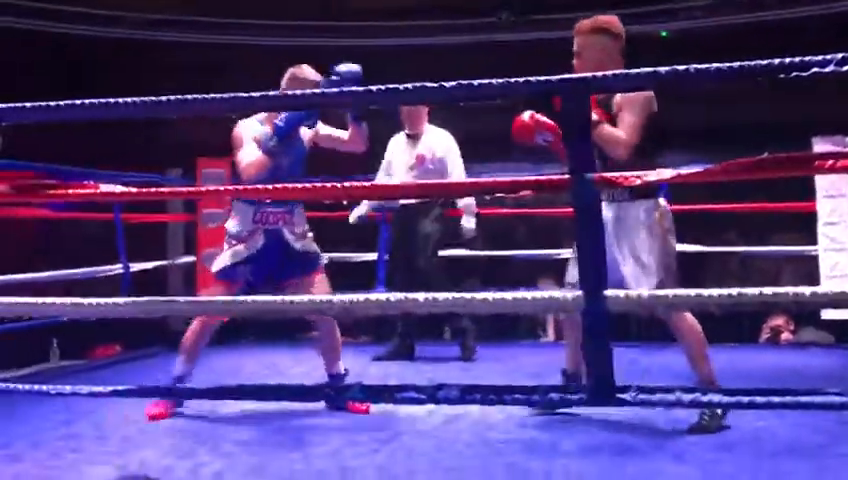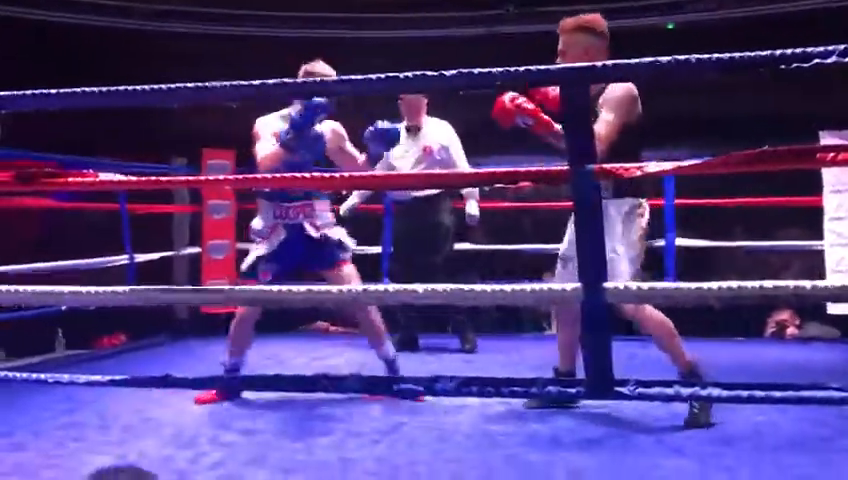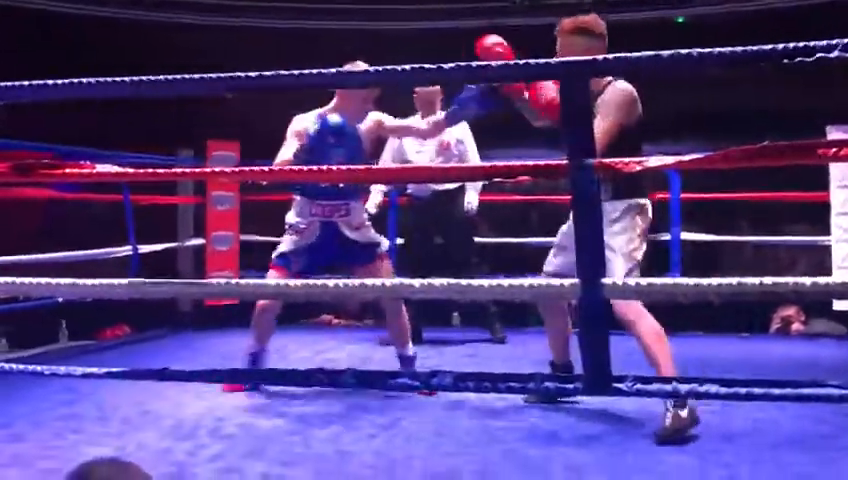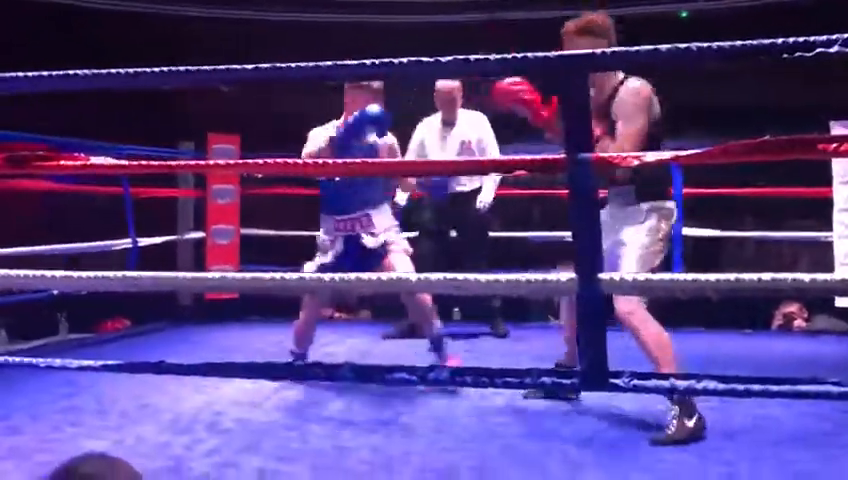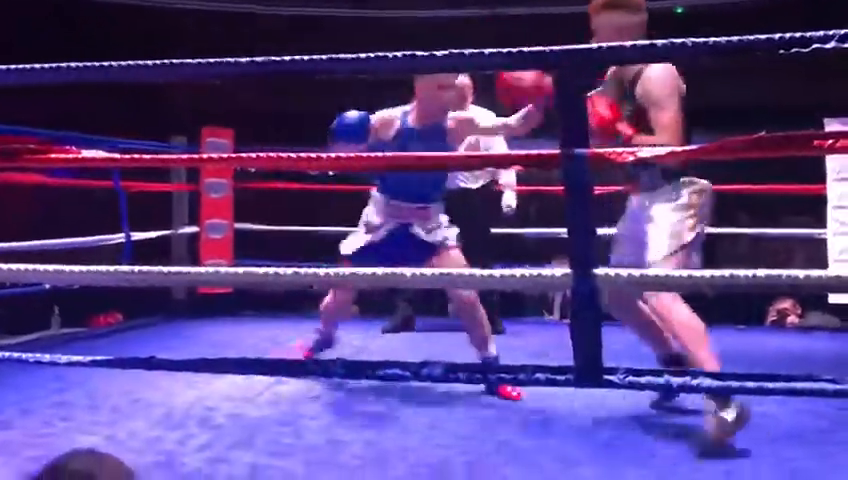
dt=0.2s
person 1, frame 1
left shoulder: (635, 92)
right shoulder: (598, 98)
left elbow: (620, 149)
left wrist: (587, 115)
right wrist: (554, 137)
left hip: (639, 211)
right hip: (606, 211)
left knee: (666, 306)
right ankle: (572, 382)
person 1, frame 2
left shoulder: (620, 91)
right shoulder: (585, 94)
left elbow: (597, 147)
left wrist: (563, 109)
right wrist: (536, 120)
left hip: (620, 209)
left knee: (629, 303)
right knee: (564, 297)
left ankle: (693, 378)
right ankle: (565, 382)
person 1, frame 3
left shoulder: (619, 93)
left elbow: (591, 150)
right elbow: (539, 113)
left wrist: (562, 110)
right wrist: (510, 76)
left hip: (622, 211)
left knee: (623, 302)
left ankle: (680, 401)
right ankle: (561, 374)
person 1, frame 4
left shoulder: (633, 93)
right shoulder: (591, 94)
left elbow: (623, 163)
right elbow: (567, 139)
left wrist: (588, 130)
right wrist: (532, 110)
left hip: (644, 211)
right hip: (616, 210)
left knee: (627, 306)
right knee: (574, 291)
left ankle: (686, 411)
right ankle: (568, 373)
person 1, frame 5
left shoulder: (656, 76)
right shoulder: (617, 76)
left elbow: (671, 147)
right elbow: (593, 116)
left wrist: (618, 130)
left hip: (674, 195)
right hip: (646, 198)
left knee: (660, 297)
right knee: (618, 295)
left ankle: (726, 406)
right ankle: (676, 365)
person 2, frame 1
left shoulder: (308, 129)
right shoulder: (248, 129)
left elbow: (357, 145)
right elbow: (250, 174)
left wrist: (355, 111)
right wrist: (280, 137)
left hip: (291, 233)
right hip: (249, 235)
left knee: (324, 312)
right knee: (210, 315)
left ankle: (339, 390)
right ankle: (174, 389)
person 2, frame 2
left shoulder: (331, 130)
right shoulder: (268, 125)
left elbow: (359, 172)
right elbow: (265, 166)
left wrist: (375, 150)
right wrist: (295, 132)
left hip: (318, 224)
right hip: (275, 229)
left knee: (358, 299)
right knee: (247, 310)
left ankle: (394, 373)
right ankle: (229, 382)
person 2, frame 3
left shoulder: (371, 123)
right shoulder: (304, 124)
left elbow: (425, 129)
right elbow: (279, 169)
left wrist: (460, 111)
right wrist: (306, 150)
left hip: (352, 224)
right hip: (308, 226)
left knee: (391, 297)
right knee: (268, 303)
left ankle: (409, 370)
right ankle: (253, 368)
person 2, frame 4
left shoulder: (385, 141)
right shoulder: (324, 134)
left elbow: (405, 182)
right elbow: (306, 162)
right wrist: (342, 138)
left hip: (379, 229)
right hip: (338, 235)
left knee: (411, 289)
right knee: (310, 313)
left ankle: (439, 349)
right ankle: (297, 362)
person 2, frame 5
left shoulder: (458, 124)
right shoulder: (388, 121)
left elbow: (514, 127)
right elbow: (339, 155)
left wrist: (536, 106)
right wrist: (343, 141)
left hip: (430, 223)
right hip: (383, 221)
left knee: (466, 297)
right knee: (340, 297)
left ankle: (493, 374)
right ankle: (322, 341)
person 3, frame 1
left shoulder: (440, 139)
right shoulder: (396, 142)
left elbow: (457, 178)
right elbow: (383, 179)
left wrist: (468, 214)
right wrist: (363, 207)
left hip: (427, 211)
right hip: (402, 213)
left knee: (427, 273)
right knee: (402, 279)
left ankle: (463, 330)
right ankle: (404, 342)
person 3, frame 2
left shoulder: (441, 130)
left elbow: (461, 167)
right elbow: (375, 170)
left wrist: (471, 200)
right wrist: (354, 198)
left hip: (434, 205)
right hip: (404, 208)
left knee: (438, 268)
right knee: (403, 271)
left ankle: (463, 329)
right ankle: (407, 334)
person 3, frame 3
left shoulder: (456, 125)
left elbow: (472, 162)
right elbow: (388, 165)
left wrist: (472, 192)
right wrist: (376, 196)
left hip: (452, 200)
right hip: (419, 203)
left knee: (463, 261)
right knee: (415, 264)
left ankle: (490, 321)
right ankle: (412, 326)
person 3, frame 4
left shoulder: (476, 122)
right shoulder: (425, 126)
left elbow: (493, 160)
right elbow: (412, 162)
left wrist: (487, 191)
right wrist: (402, 192)
left hip: (469, 199)
right hip: (436, 200)
left knee: (476, 260)
right knee: (424, 259)
left ankle: (493, 319)
right ankle: (413, 320)
person 3, frame 5
left shoulder: (485, 119)
left wrist: (509, 189)
left hip: (475, 195)
left knee: (479, 256)
left ankle: (490, 316)
right ankle: (405, 314)
